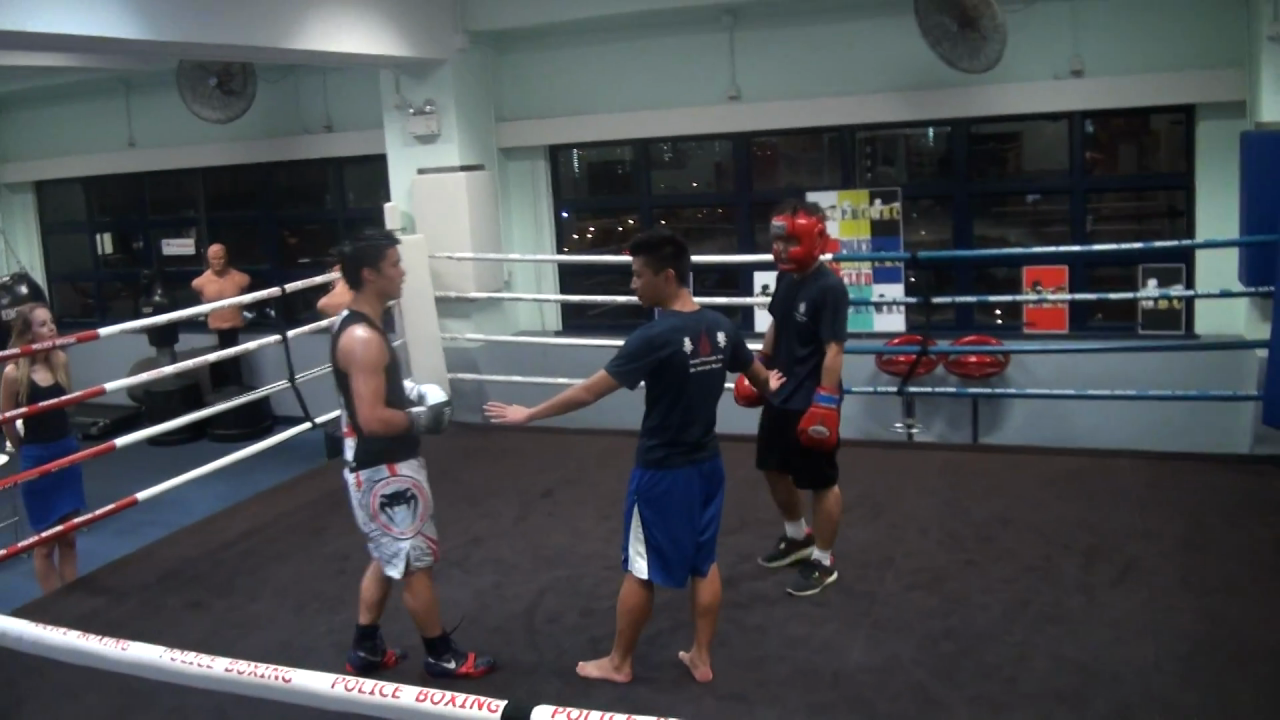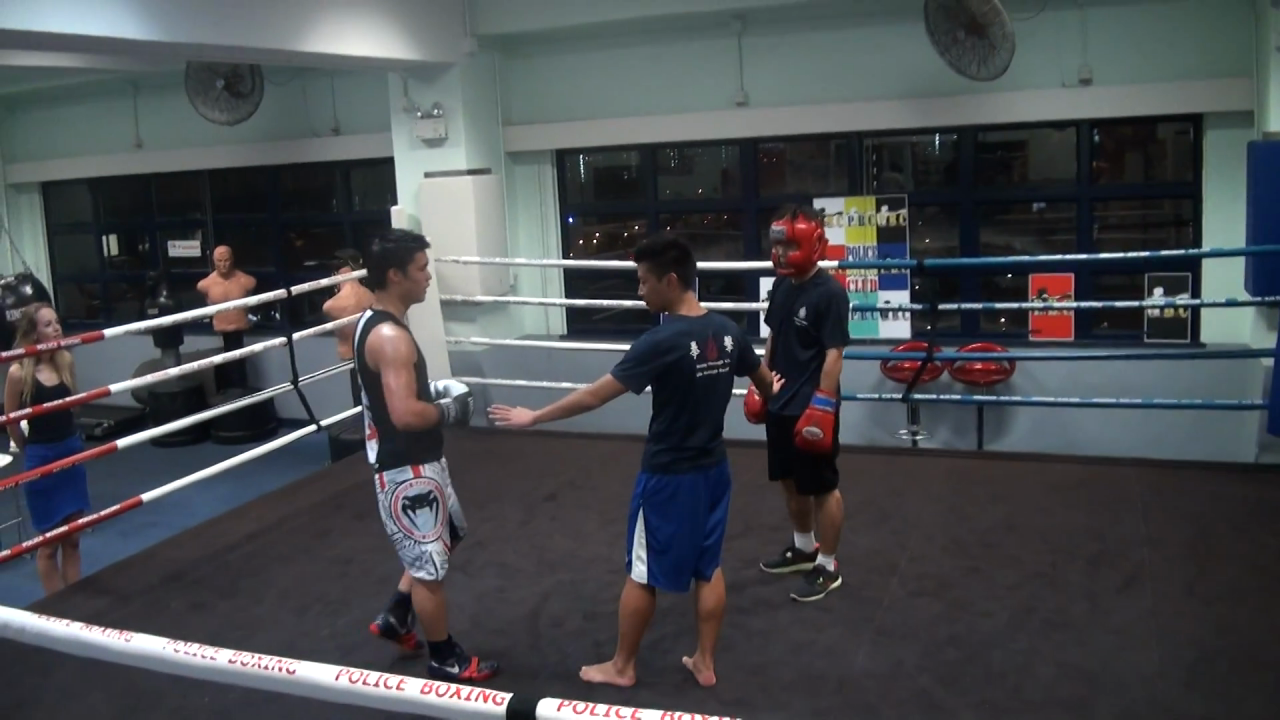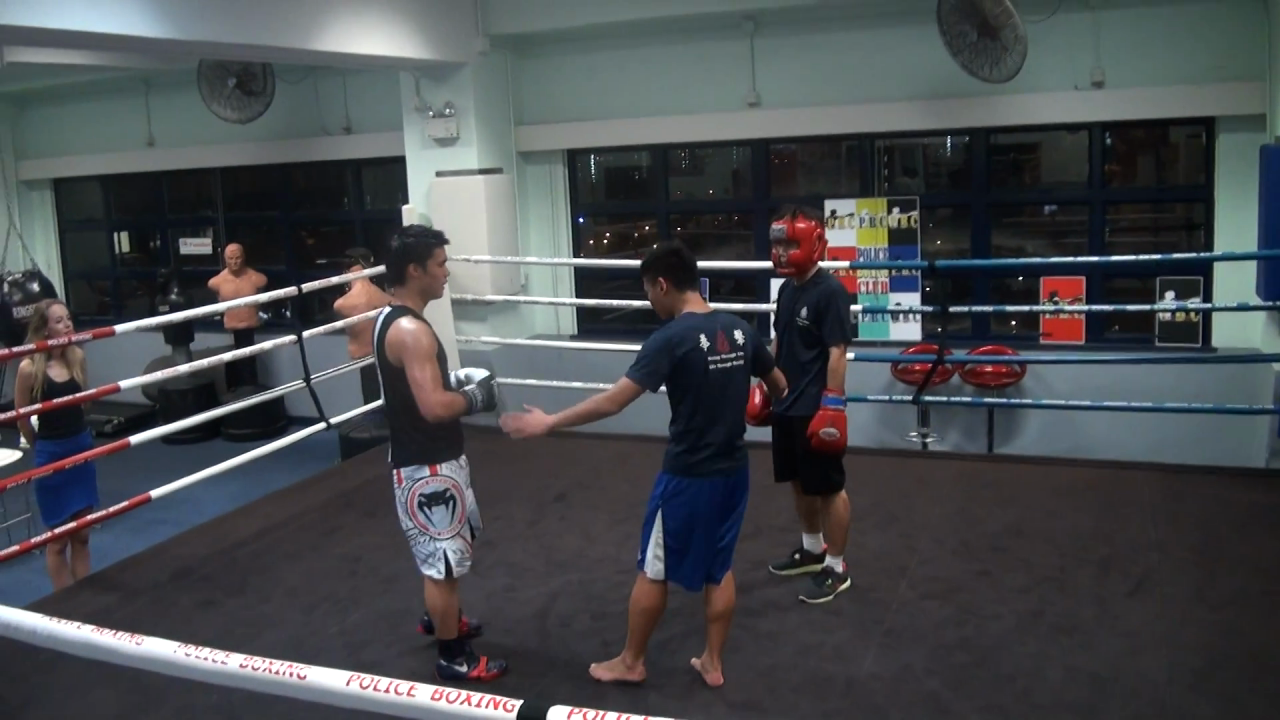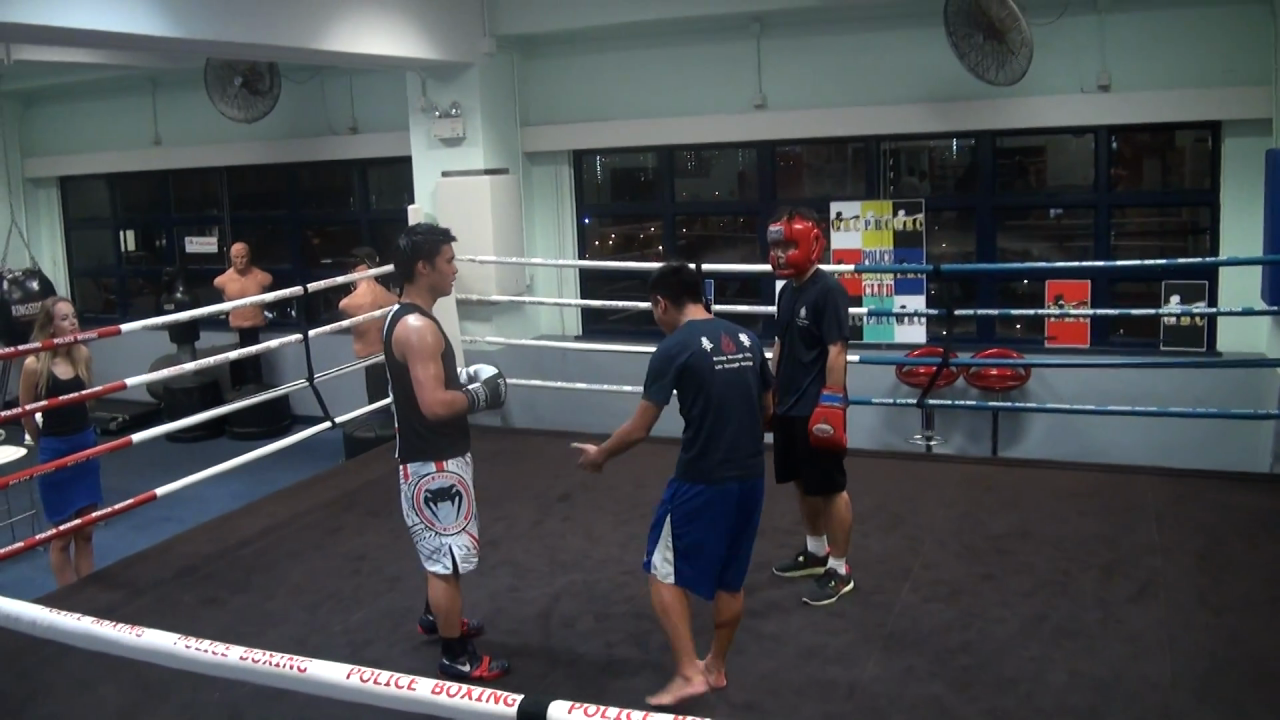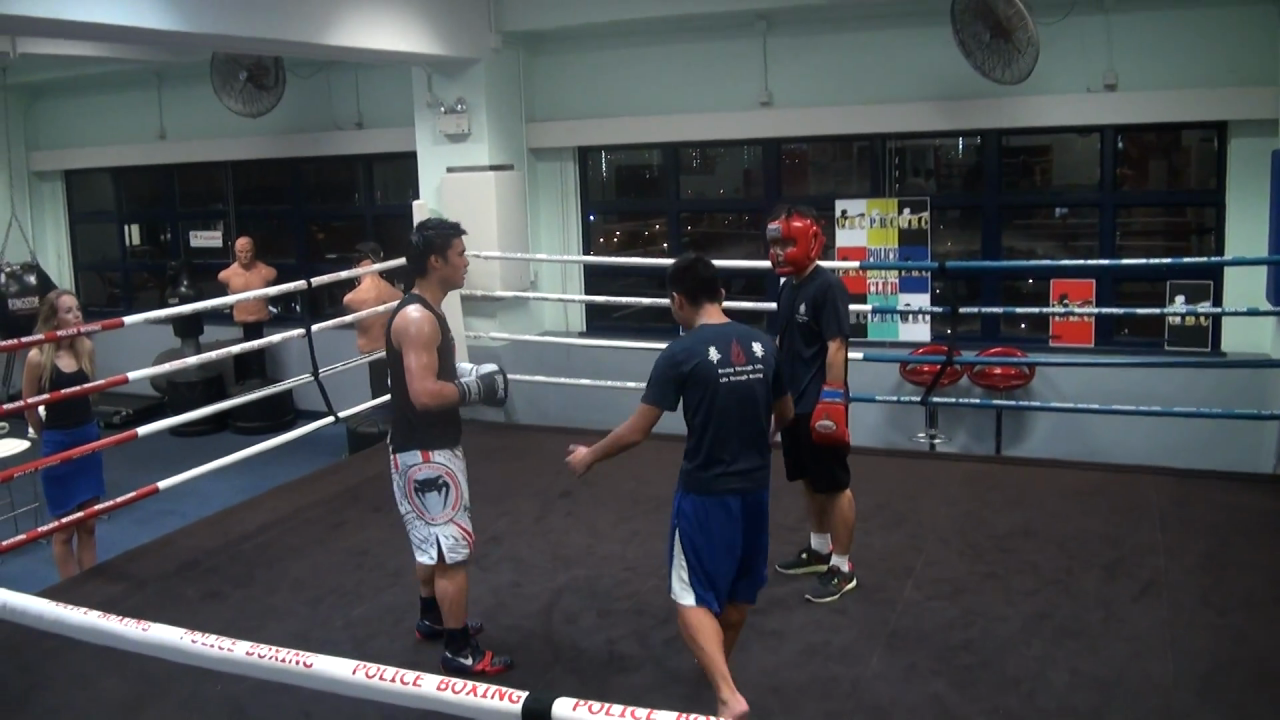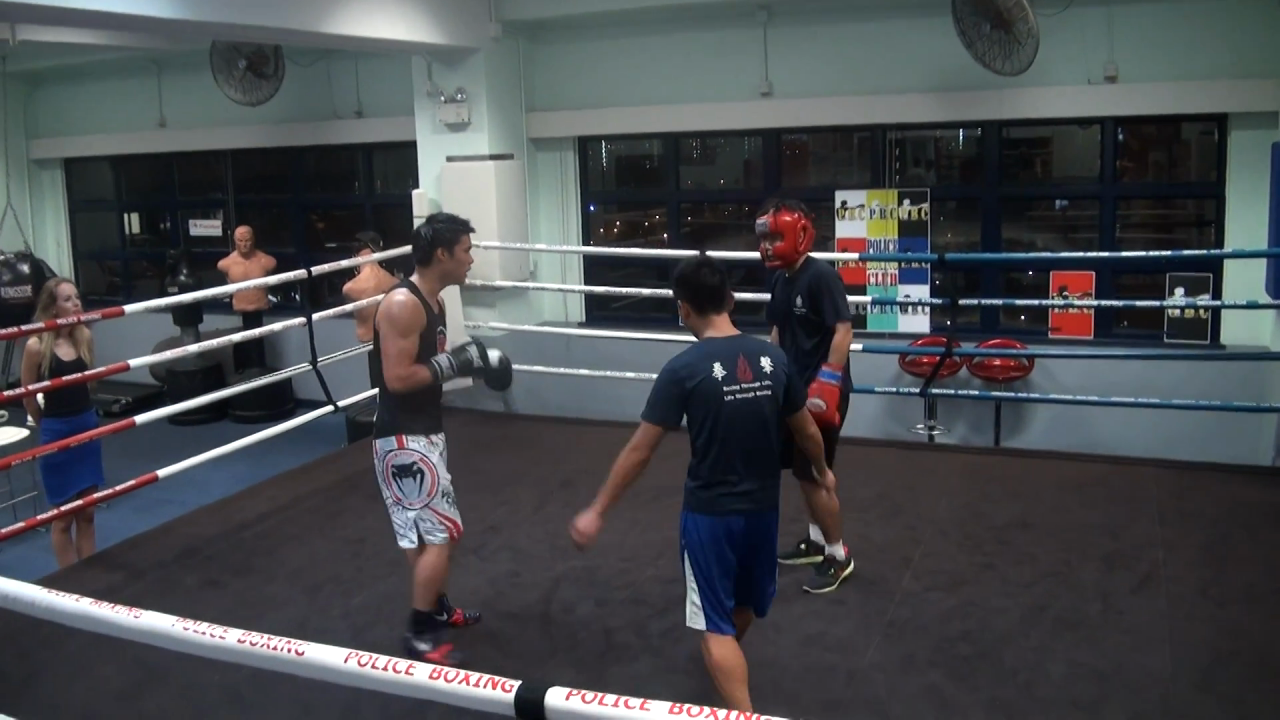
dt=0.2s
person 1, frame 1
left shoulder: (358, 325)
right shoulder: (362, 338)
right elbow: (373, 418)
left wrist: (413, 393)
right wrist: (424, 418)
left hip: (379, 463)
right hip: (384, 469)
left knee: (389, 557)
right knee: (414, 564)
left ankle: (365, 646)
right ankle: (442, 656)
person 1, frame 2
left shoulder: (376, 322)
right shoulder: (389, 337)
right elbow: (406, 414)
left wrist: (435, 390)
right wrist: (451, 409)
left hip: (415, 461)
right hip: (407, 469)
left knee: (443, 540)
right knee: (430, 565)
left ankle: (396, 616)
right ankle: (445, 659)
person 1, frame 3
left shoulder: (394, 319)
right shoulder: (410, 331)
right elbow: (435, 406)
left wrist: (458, 379)
right wrist: (477, 396)
left hip: (434, 458)
right hip: (426, 466)
left knee: (453, 544)
right knee: (442, 561)
left ankle: (441, 617)
right ankle: (454, 658)
person 1, frame 4
left shoulder: (409, 318)
right shoulder: (417, 328)
right elbow: (435, 404)
left wrist: (466, 376)
right wrist: (481, 394)
left hip: (435, 455)
right hip: (433, 462)
left knee: (439, 550)
right knee: (448, 559)
left ankle: (437, 615)
right ankle: (457, 657)
person 1, frame 5
left shoulder: (432, 312)
right shoulder: (416, 319)
right elbow: (424, 394)
left wrist: (477, 377)
right wrist: (478, 388)
left hip: (437, 447)
right hip: (423, 454)
left knee: (434, 545)
right knee: (454, 551)
left ankle: (432, 618)
right ankle: (461, 652)
person 1, frame 6
left shoulder: (430, 302)
right shoulder: (402, 304)
right elbow: (397, 379)
left wrist: (474, 360)
right wrist: (456, 363)
left hip: (426, 433)
right hip: (404, 439)
left knee: (438, 529)
right knee: (434, 536)
left ankle: (433, 609)
right ankle: (420, 635)
person 2, frame 1
left shoulder: (655, 337)
right shoulder: (720, 327)
left elbow: (589, 392)
right elbow: (761, 377)
left wrist: (527, 414)
right wrist: (768, 387)
left hip: (662, 472)
right hip: (706, 465)
left knee: (641, 570)
right knee: (704, 563)
left ankle: (619, 662)
right ankle: (701, 658)
person 2, frame 2
left shoulder: (661, 342)
right shoulder: (729, 331)
left elbow: (594, 396)
right elbow: (765, 380)
left wrist: (533, 417)
right wrist: (770, 395)
left hip: (668, 476)
right hip: (713, 470)
left knee: (642, 574)
right knee: (709, 568)
left ankle: (622, 666)
right ankle: (705, 663)
person 2, frame 3
left shoulder: (670, 338)
right shoulder: (744, 330)
left elbow: (614, 401)
right elbow: (778, 386)
left wrist: (550, 423)
left hip: (689, 476)
right hip: (734, 472)
left knee: (653, 570)
right knee: (719, 570)
left ankle: (630, 660)
right ankle: (712, 663)
person 2, frame 4
left shoulder: (674, 347)
right shoulder: (746, 339)
left elbow: (638, 428)
right elbow: (766, 411)
left wrist: (599, 454)
left hip: (701, 482)
right hip: (750, 478)
left knee: (665, 573)
right knee: (729, 580)
left ankle: (689, 674)
right ankle: (714, 663)
person 2, frame 5
left shoulder: (680, 353)
right shoulder: (762, 344)
left elbow: (635, 430)
right elbow: (784, 413)
left wrist: (589, 457)
left hip: (704, 494)
right hip: (755, 489)
left knee: (695, 600)
right knee: (738, 590)
right ankle: (719, 662)
person 2, frame 6
left shoulder: (684, 368)
right shoulder: (772, 357)
left elbow: (638, 452)
right elbow: (806, 429)
left wrist: (597, 511)
right wrist: (822, 469)
left hip: (708, 512)
right hip: (764, 508)
left knee: (715, 624)
right knee: (745, 601)
right ankle: (729, 665)
person 3, frame 1
left shoulder: (829, 287)
right shoulder: (785, 278)
left elbow: (834, 350)
left wrist: (825, 403)
right wrist: (758, 367)
left hip: (812, 402)
right hip: (780, 395)
left knee: (821, 482)
right knee: (775, 470)
left ankle: (823, 561)
right ankle: (797, 536)
person 3, frame 2
left shoulder: (829, 292)
right shoulder: (781, 286)
left elbow: (834, 354)
left wrist: (822, 407)
left hip: (810, 408)
right hip: (780, 404)
left knee: (822, 487)
right knee: (790, 481)
left ankle: (827, 566)
right ankle: (804, 547)
person 3, frame 3
left shoulder: (830, 291)
right shoulder: (787, 288)
left elbow: (837, 352)
left wrist: (833, 406)
right wrist: (764, 387)
left hip: (816, 408)
right hip: (785, 405)
left knee: (829, 487)
right knee: (799, 482)
left ankle: (836, 568)
right ankle: (812, 549)
person 3, frame 4
left shoulder: (828, 290)
right shoulder: (787, 290)
left elbow: (836, 351)
left wrist: (831, 405)
left hip: (816, 409)
right hip: (789, 406)
left knee: (830, 488)
right knee: (803, 484)
left ankle: (839, 570)
right ankle: (816, 552)
person 3, frame 5
left shoulder: (827, 286)
right shoulder: (787, 286)
left elbow: (837, 347)
left wrist: (831, 401)
left hip: (820, 405)
right hip: (794, 402)
left knee: (834, 486)
right knee: (810, 481)
left ankle: (842, 568)
right ankle: (819, 550)
person 3, frame 6
left shoulder: (821, 275)
right shoulder: (780, 279)
left elbow: (844, 329)
left wrist: (828, 383)
left hip: (822, 391)
left knee: (812, 474)
right knee: (801, 470)
left ankle: (837, 554)
right ankle: (819, 539)
person 4, frame 1
left shoulder: (60, 359)
left wrist: (61, 443)
right wrist: (29, 451)
left hip: (67, 451)
right hip: (37, 458)
left knee: (69, 537)
right knee: (46, 542)
person 4, frame 2
left shoulder: (65, 360)
right shoulder: (19, 372)
right elbow: (11, 422)
left wrist: (64, 441)
right wrist: (33, 451)
left hip: (72, 450)
right hip: (41, 458)
left knee: (72, 537)
right knee: (50, 542)
person 4, frame 3
left shoulder: (77, 356)
right shoulder: (29, 368)
right elbow: (22, 418)
right wrist: (44, 447)
left hip: (82, 447)
right hip: (51, 454)
left knee: (82, 534)
right knee: (59, 538)
person 4, frame 4
left shoulder: (82, 354)
right shoulder: (34, 365)
right elbow: (26, 415)
right wrist: (47, 443)
left hip: (86, 444)
right hip: (55, 451)
left knee: (86, 531)
right knee: (63, 535)
person 4, frame 5
left shoulder: (86, 347)
right shoulder: (38, 358)
right elbow: (29, 408)
right wrist: (51, 437)
left hip: (89, 438)
right hip: (58, 444)
left knee: (88, 524)
right knee: (65, 528)
person 4, frame 6
left shoulder: (84, 336)
right shoulder: (36, 346)
right elbow: (28, 396)
left wrist: (80, 416)
right wrist: (49, 425)
left hip: (87, 426)
right hip: (56, 432)
left knee: (87, 512)
right knee: (64, 516)
